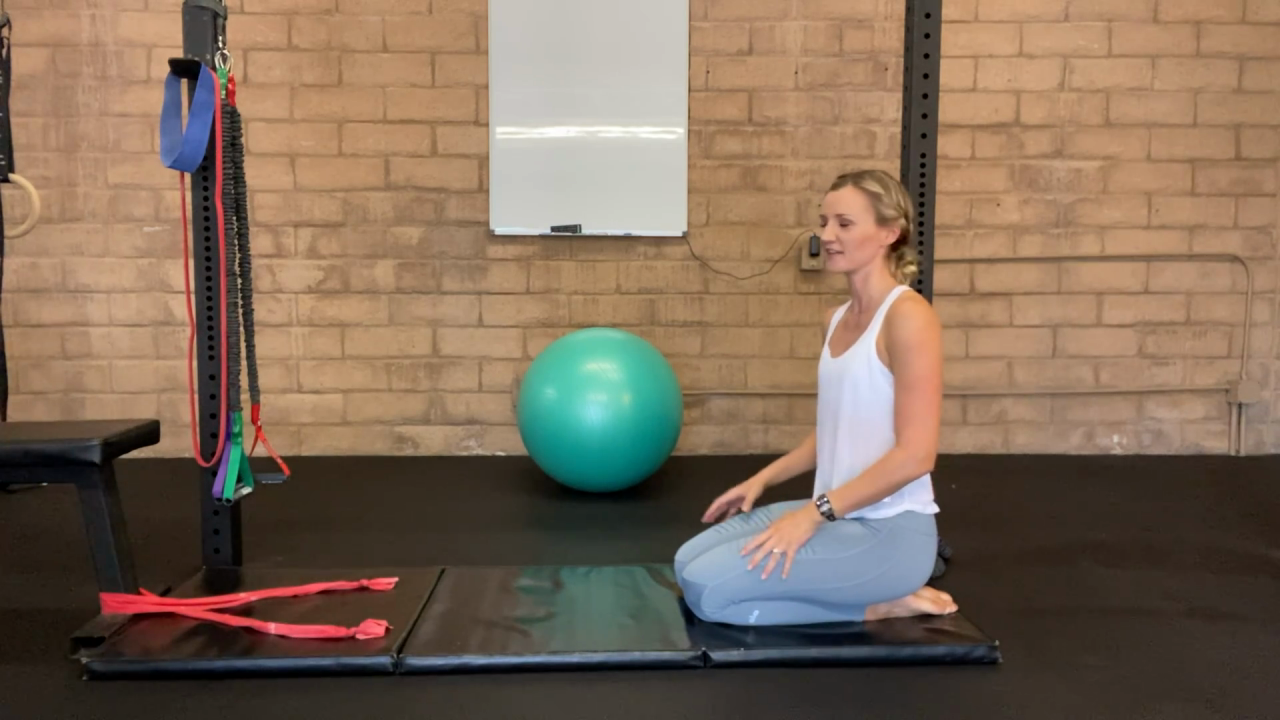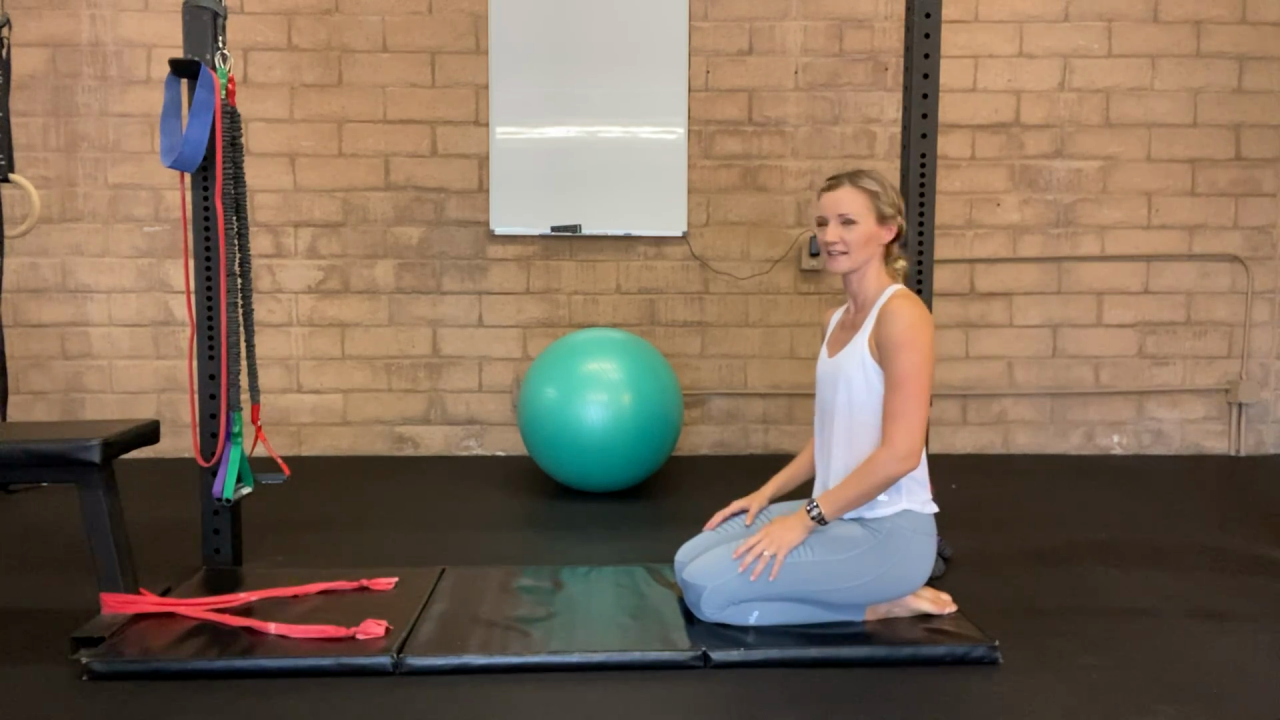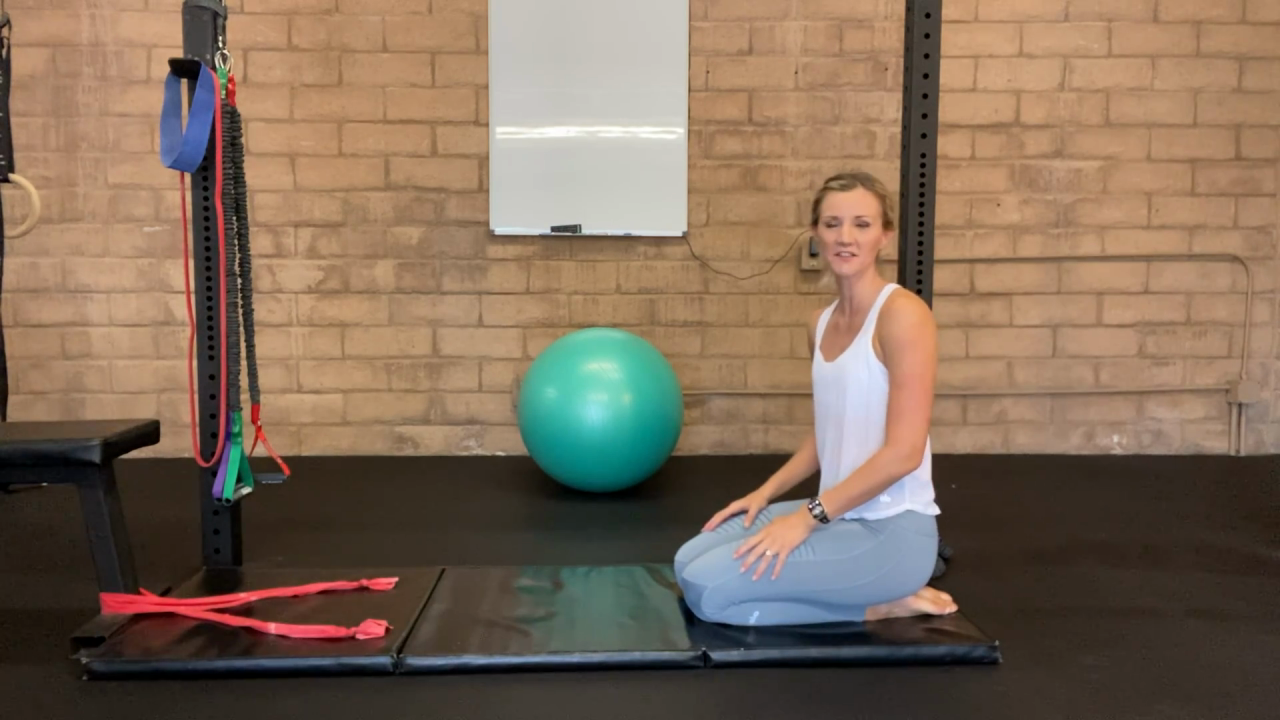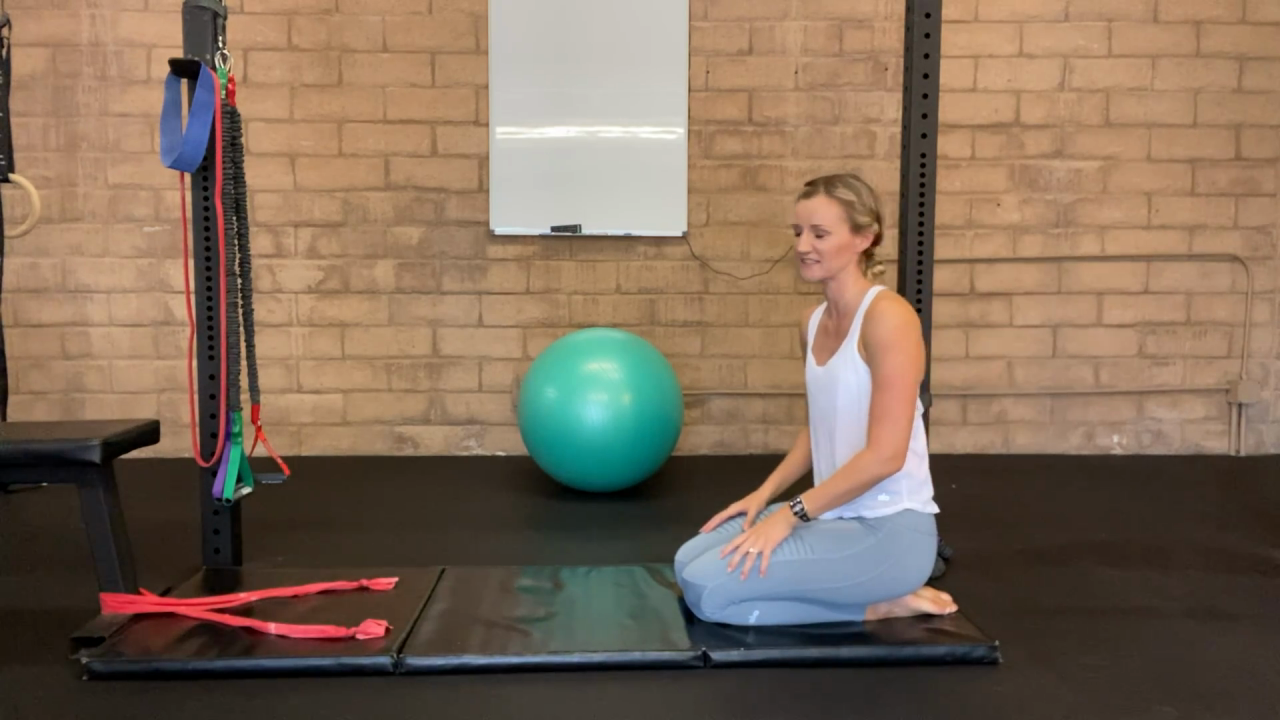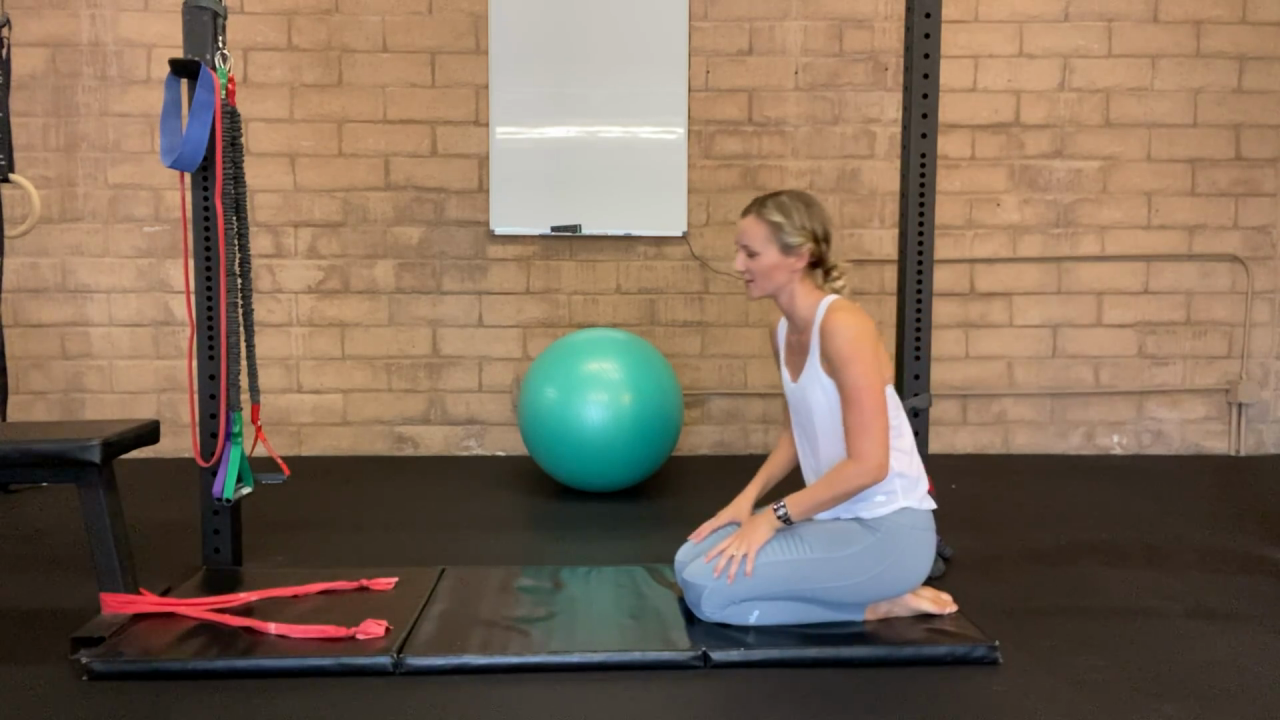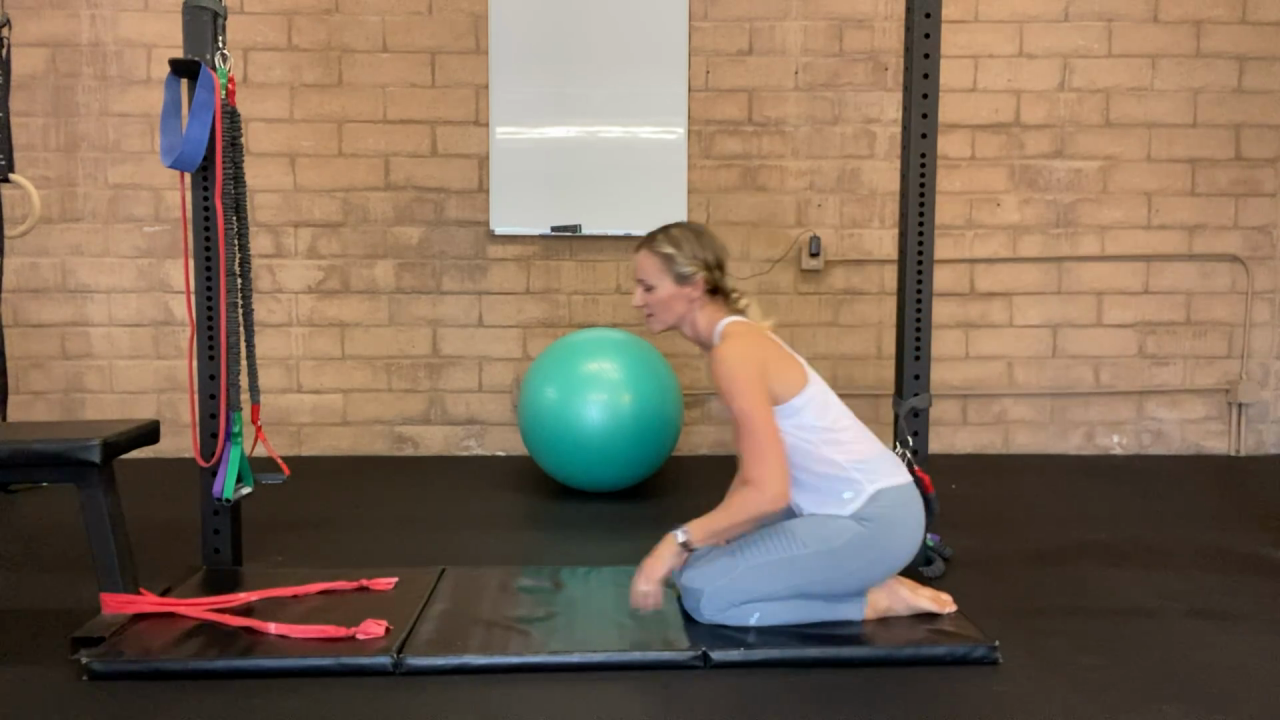
dt=0.3s
person 1, frame 1
left shoulder: (908, 316)
right shoulder: (837, 318)
left elbow: (915, 455)
left wrist: (814, 514)
right wrist: (763, 478)
left hip: (889, 533)
right hip: (840, 516)
left knee: (709, 590)
right knee: (690, 564)
left ankle: (878, 603)
right ankle: (873, 593)
person 1, frame 2
left shoulder: (901, 314)
right shoulder: (837, 320)
left elbow: (901, 453)
left wrist: (806, 518)
right wrist: (768, 492)
left hip: (889, 533)
right hip: (841, 515)
left knee: (707, 589)
right knee: (689, 563)
left ankle: (879, 602)
right ankle: (870, 591)
person 1, frame 3
left shoulder: (902, 314)
right shoulder: (821, 322)
left elbow: (905, 451)
left wrist: (809, 516)
right wrist: (766, 492)
left hip: (891, 533)
right hip: (840, 516)
left knee: (709, 590)
right knee: (689, 564)
left ankle: (878, 603)
right ankle: (869, 590)
person 1, frame 4
left shoulder: (888, 317)
right shoulder: (814, 322)
left elbow: (886, 455)
left wrist: (790, 514)
right wrist: (764, 494)
left hip: (890, 532)
right hip: (837, 515)
left knee: (708, 589)
right knee: (689, 564)
left ankle: (879, 603)
right ankle: (868, 588)
person 1, frame 5
left shoulder: (843, 326)
right shoulder: (786, 328)
left elbow: (868, 465)
left wrist: (774, 517)
right wrist: (746, 500)
left hip: (887, 532)
right hip: (839, 518)
left knee: (708, 590)
right knee: (691, 564)
left ankle: (877, 602)
right ankle: (866, 586)
person 1, frame 6
left shoulder: (735, 350)
right shoulder: (727, 338)
left elbow: (768, 490)
right elbow: (760, 446)
left wrist: (680, 540)
right wrist: (709, 525)
left hip: (877, 517)
right hip: (834, 509)
left knee: (704, 592)
right knee: (687, 570)
left ankle: (876, 600)
right ankle: (853, 577)
